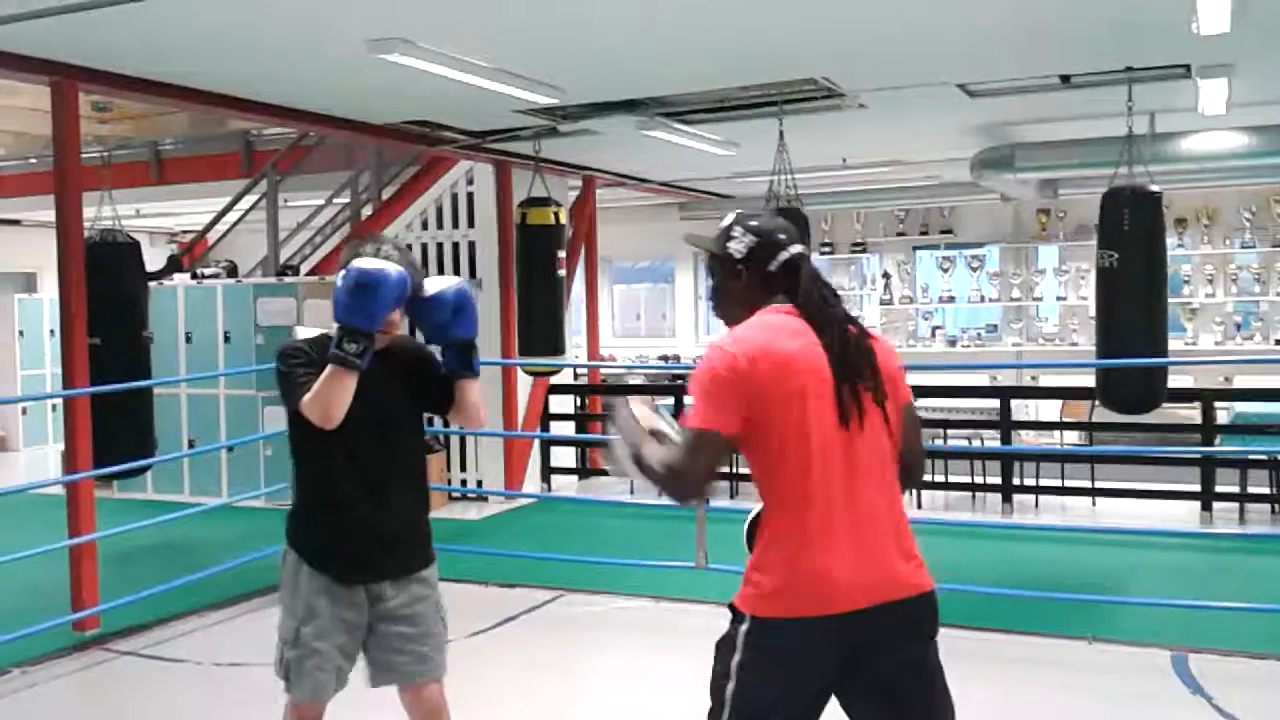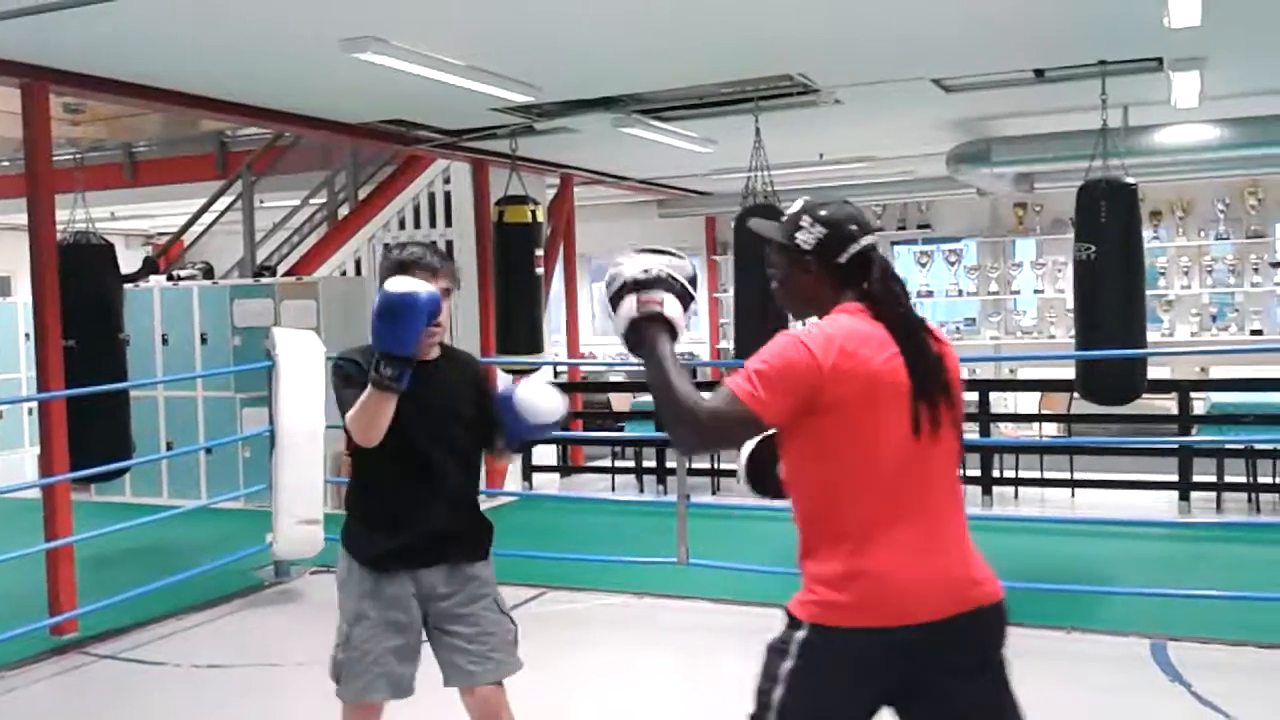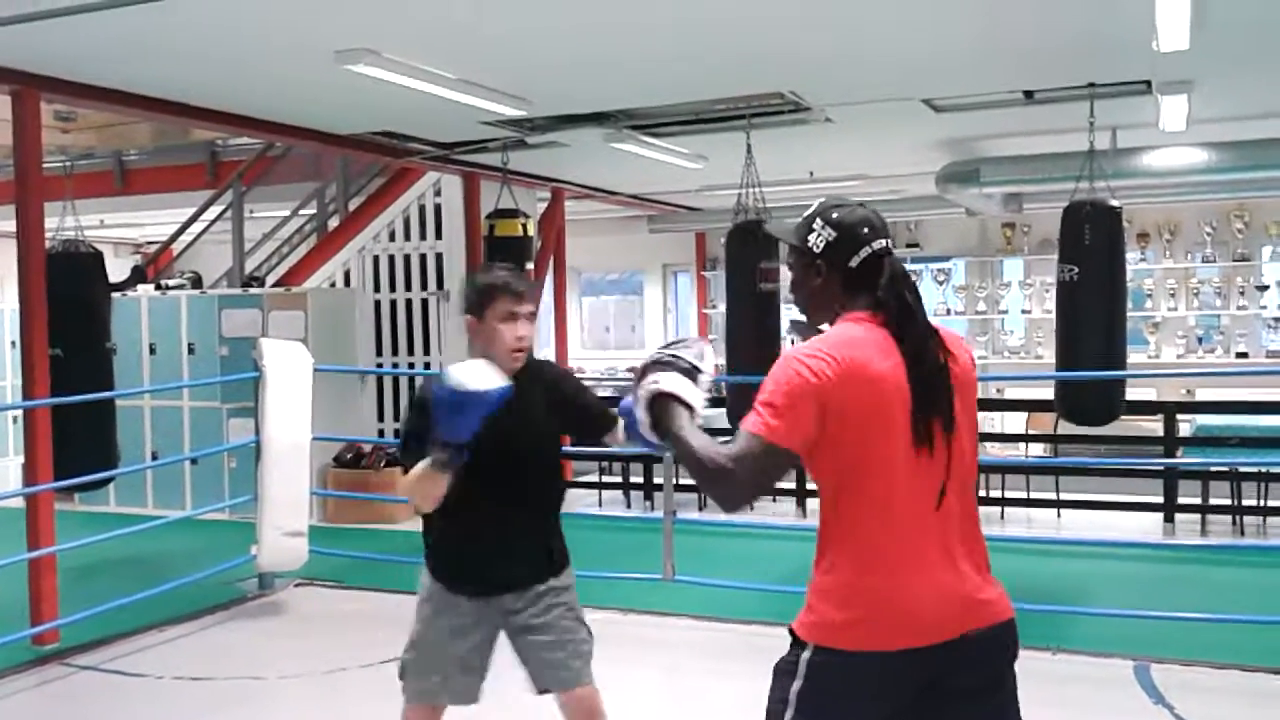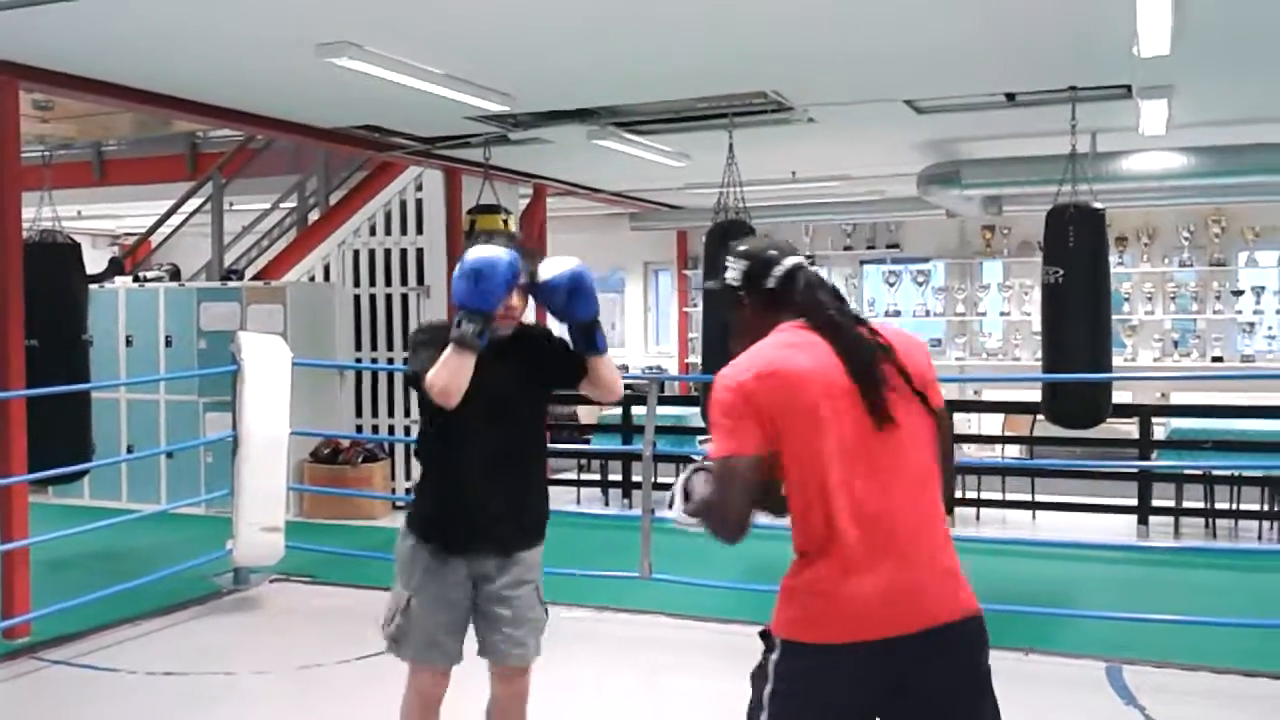
dt=1s
person 1, frame 1
left shoulder: (734, 356)
right shoulder: (871, 346)
left elbow: (683, 480)
right elbow: (910, 464)
left wrist: (638, 440)
left hip: (791, 606)
right hip: (900, 594)
person 1, frame 2
left shoulder: (806, 353)
right shoulder: (932, 347)
left elbow: (695, 431)
left wrist: (651, 332)
left hip: (851, 617)
right hip: (964, 605)
person 1, frame 3
left shoulder: (813, 368)
right shoulder: (953, 354)
left elbow: (731, 486)
left wrist: (670, 407)
left hip: (858, 636)
right hip: (974, 622)
person 1, frame 4
left shoulder: (746, 377)
right shoulder: (904, 352)
left elbow: (730, 520)
left wrist: (701, 496)
left hip: (827, 631)
right hip: (944, 616)
person 2, frame 1
left shoulder: (411, 358)
right shoulder: (301, 356)
left elbow: (473, 418)
right elbow: (325, 415)
left wrist: (460, 347)
right wrist: (354, 338)
left hip: (404, 559)
right hip: (324, 560)
person 2, frame 2
left shoulder: (466, 372)
right shoulder: (355, 365)
left elbow: (492, 446)
right elbow: (364, 434)
left wrist: (521, 427)
right wrist: (394, 359)
left hip: (458, 559)
right hip: (378, 562)
person 2, frame 3
left shoulder: (549, 384)
right shoulder: (439, 399)
left elbow: (612, 431)
right elbow: (423, 499)
right wrist: (449, 442)
left hip: (539, 578)
right hip: (457, 583)
person 2, frame 4
left shoulder: (535, 345)
right shoulder: (433, 339)
left elbow: (609, 391)
right elbow: (445, 392)
left wrist: (584, 324)
right wrist: (473, 318)
left hip: (514, 539)
right hip: (438, 536)
left knee: (513, 673)
right knee: (427, 677)
